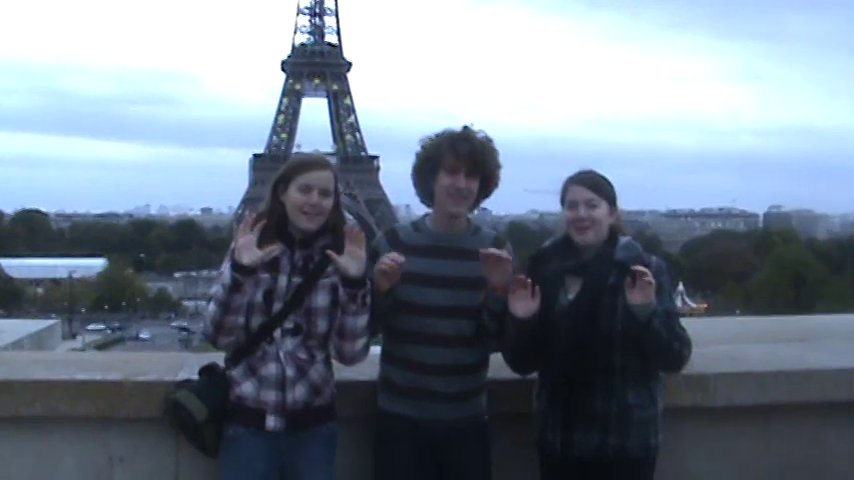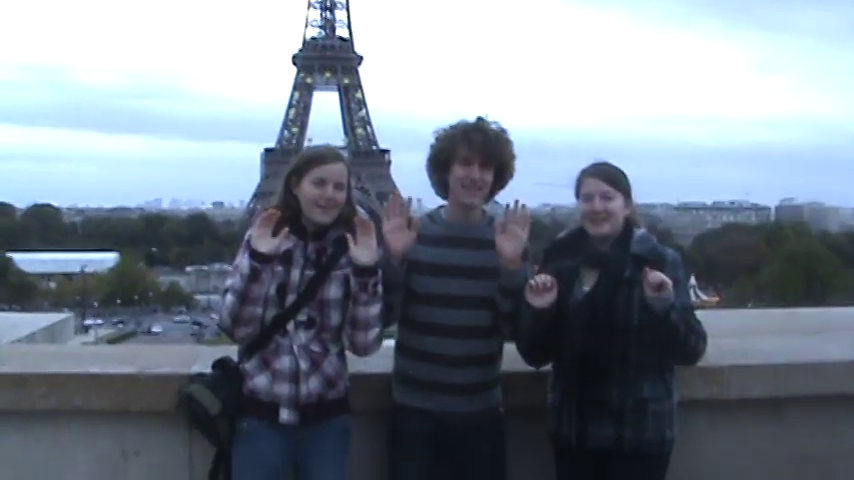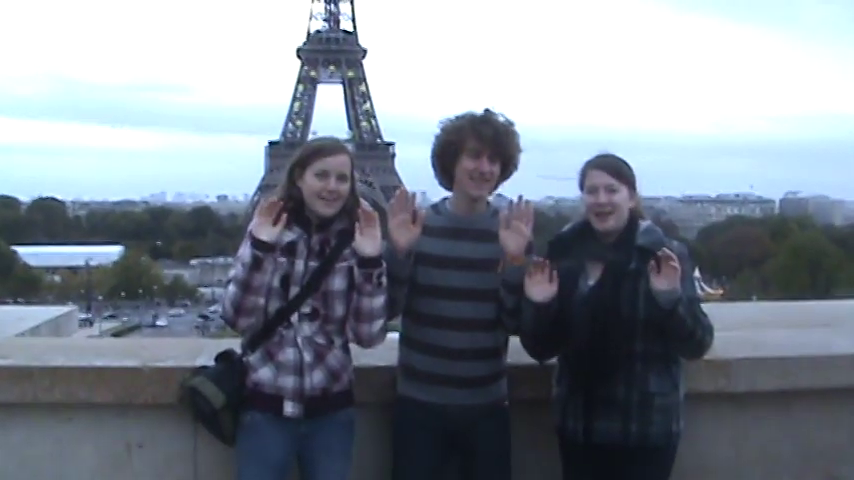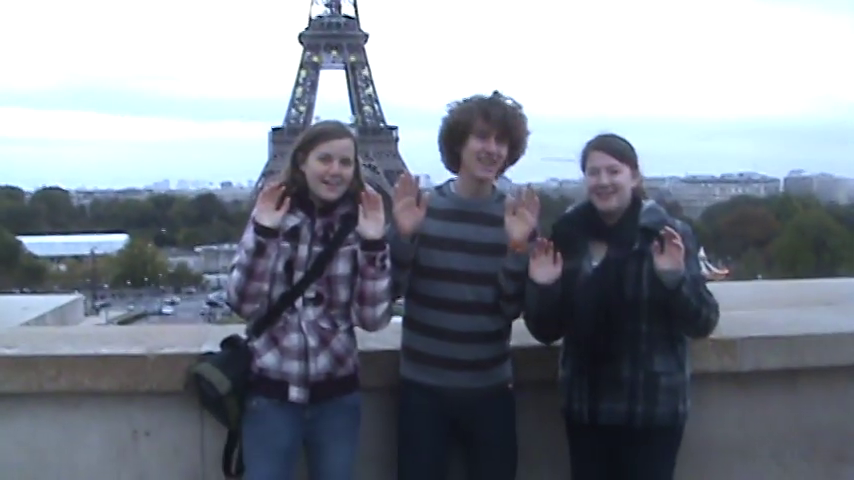
dt=0.4s
person 1, frame 1
left shoulder: (494, 250)
right shoulder: (393, 242)
left elbow: (494, 341)
left wrist: (498, 289)
right wrist: (380, 290)
left hip: (466, 417)
right hip: (400, 414)
person 1, frame 2
left shoulder: (507, 239)
right shoulder: (412, 233)
left elbow: (511, 328)
right elbow: (384, 315)
left wrist: (512, 264)
right wrist: (394, 258)
left hip: (481, 410)
right hip: (415, 407)
person 1, frame 3
left shoulder: (511, 232)
right shoulder: (418, 225)
left elbow: (514, 322)
right elbow: (389, 308)
left wrist: (515, 259)
right wrist: (399, 252)
left hip: (486, 403)
right hip: (420, 400)
person 1, frame 4
left shoulder: (515, 216)
right shoulder: (422, 208)
left elbow: (513, 308)
right elbow: (391, 290)
left wrist: (519, 246)
right wrist: (403, 234)
left hip: (490, 387)
right hip: (423, 384)
person 2, frame 1
left shoulder: (338, 258)
right shoulder: (252, 247)
left elbow: (350, 352)
right elbow: (220, 336)
left wrist: (355, 282)
right wrist: (240, 269)
left hip: (313, 427)
right hip: (249, 423)
person 2, frame 2
left shoulder: (350, 250)
right shoulder: (263, 238)
left elbow: (364, 343)
right elbow: (236, 329)
left wrist: (366, 272)
right wrist: (257, 259)
left hip: (327, 420)
right hip: (262, 416)
person 2, frame 3
left shoulder: (355, 240)
right shoulder: (268, 230)
left elbow: (368, 335)
right elbow: (238, 319)
left wrist: (370, 262)
right wrist: (259, 249)
left hip: (331, 412)
right hip: (266, 408)
person 2, frame 4
left shoulder: (358, 225)
right shoulder: (272, 215)
left elbow: (373, 319)
right elbow: (244, 305)
left wrist: (374, 245)
right wrist: (262, 234)
left hip: (336, 397)
right hip: (272, 394)
person 3, frame 1
left shoulder: (643, 269)
right shoulder: (546, 268)
left elbow: (675, 358)
right elbow: (523, 363)
left wrist: (647, 312)
right wrist: (521, 322)
left hip: (626, 441)
right hip: (559, 438)
person 3, frame 2
left shoulder: (660, 261)
right shoulder: (561, 260)
left elbow: (691, 351)
right elbow: (536, 355)
left wrist: (664, 305)
right wrist: (537, 311)
left hip: (641, 434)
right hip: (574, 431)
person 3, frame 3
left shoulder: (664, 255)
right shoulder: (565, 253)
left elbow: (697, 344)
right elbow: (541, 349)
left wrist: (671, 298)
right wrist: (538, 306)
left hip: (646, 428)
right hip: (579, 424)
person 3, frame 4
left shoulder: (668, 235)
right shoulder: (569, 235)
left elbow: (702, 324)
right elbow: (547, 331)
left wrist: (675, 278)
right wrist: (541, 287)
left hip: (653, 408)
right hip: (586, 407)
